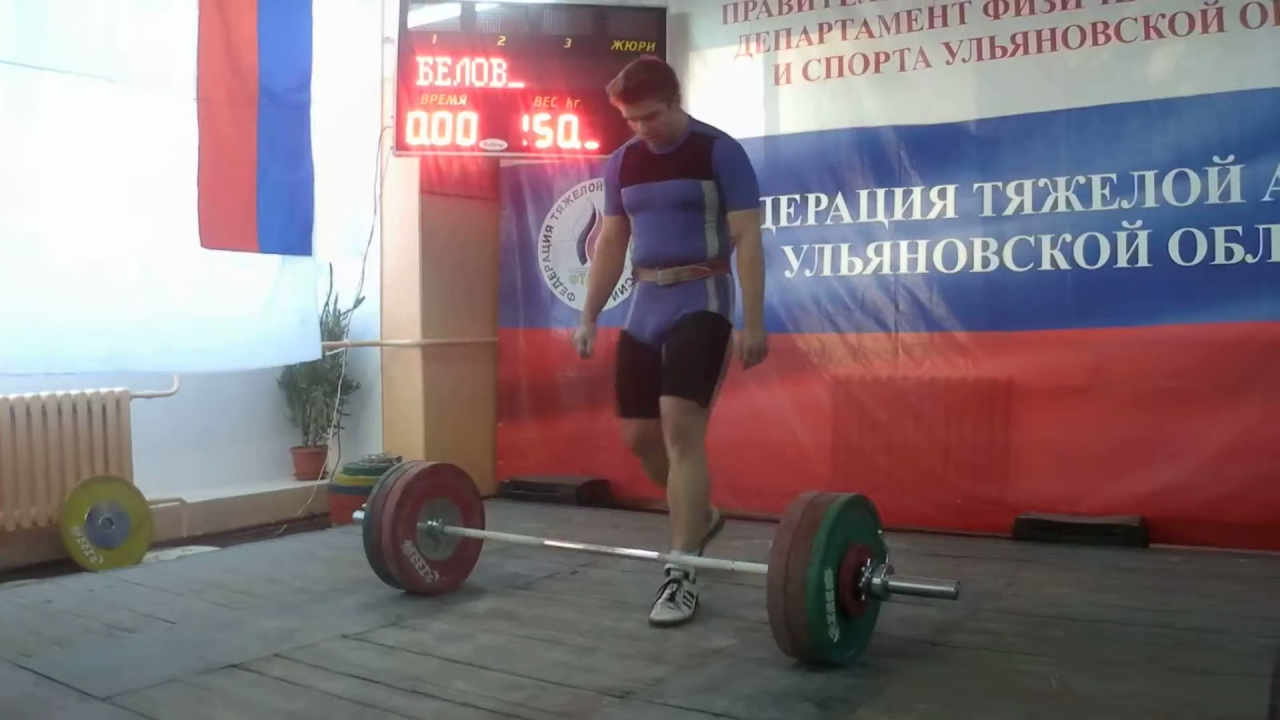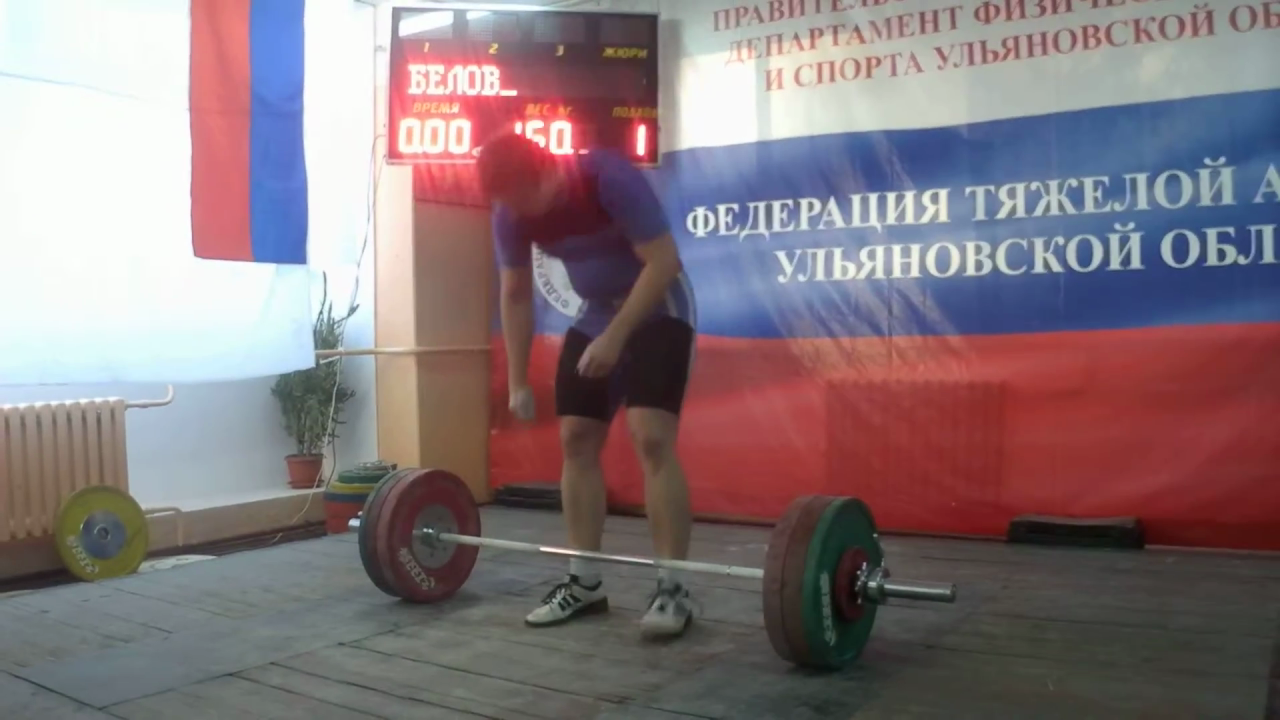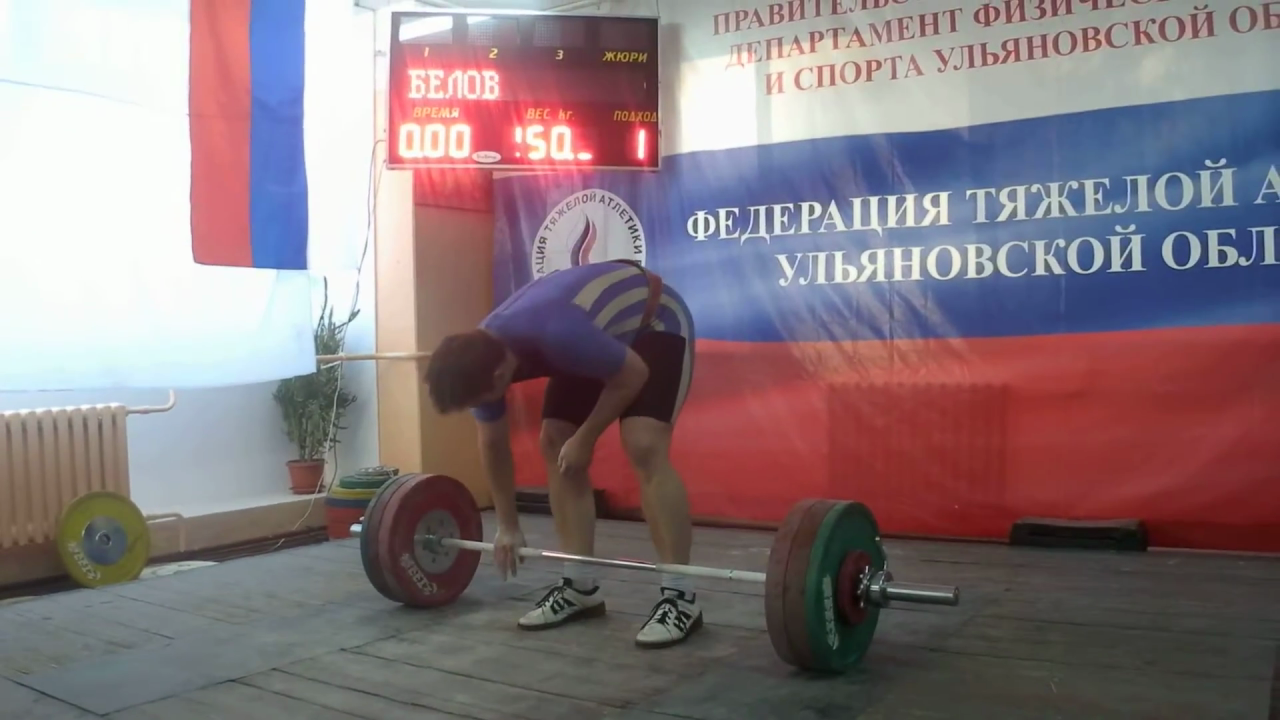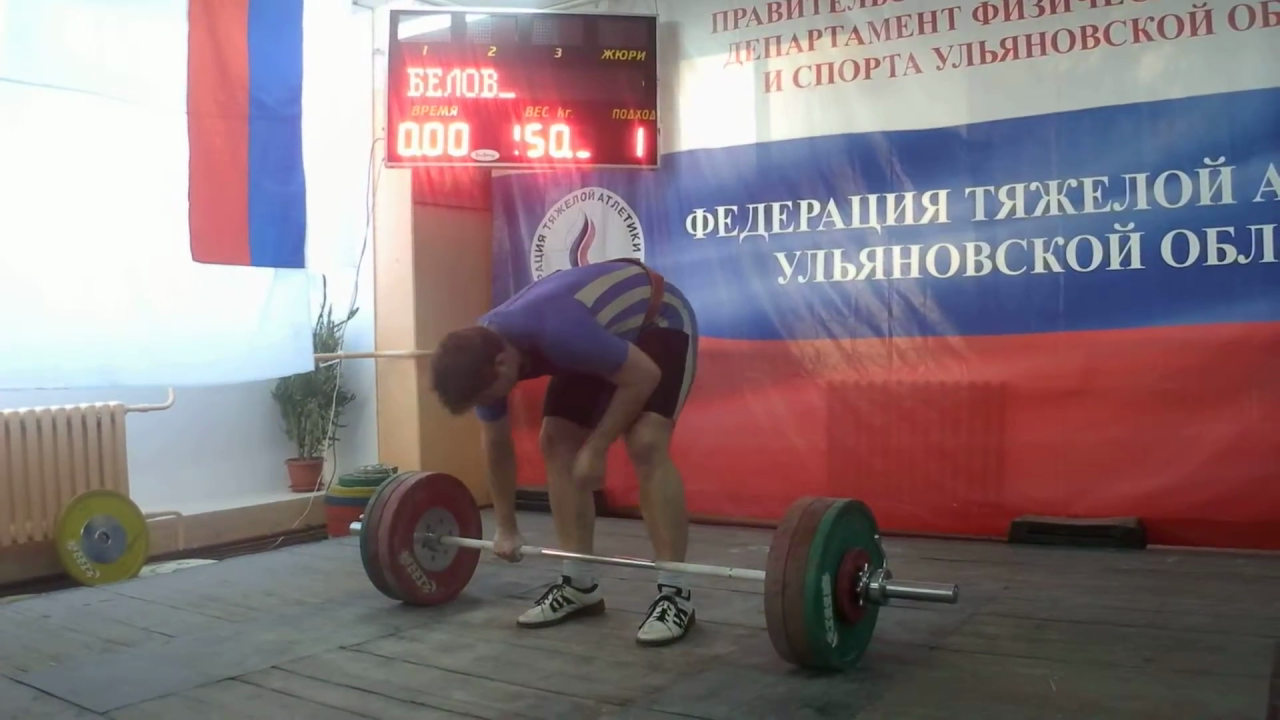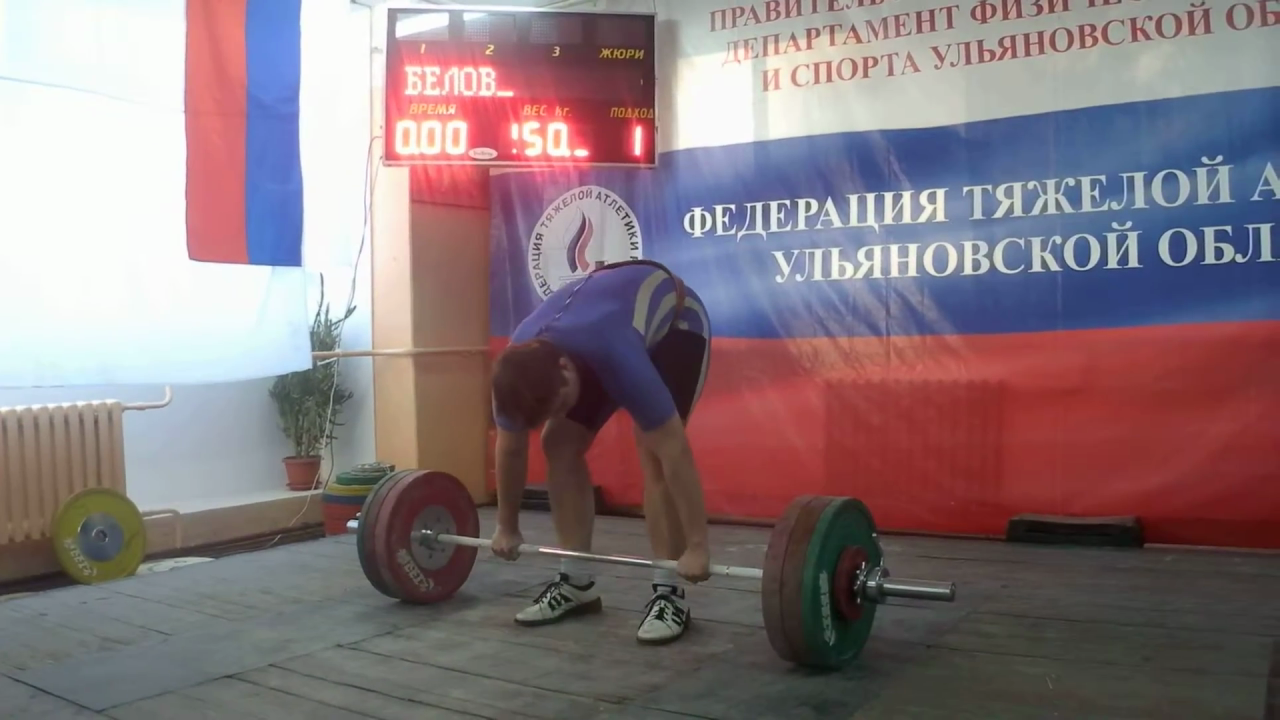
dt=0.7s
person 1, frame 1
left shoulder: (719, 152)
right shoulder: (623, 162)
left elbow: (748, 239)
right elbow: (610, 244)
left wrist: (753, 322)
right wrist: (589, 316)
left hip: (701, 301)
right hip: (644, 304)
left knee: (682, 429)
right knee: (639, 436)
left ankle: (681, 573)
right ankle: (700, 515)
person 1, frame 2
left shoulder: (610, 180)
right shoulder: (511, 214)
left elbow: (663, 262)
right elbow: (515, 296)
left wrist: (614, 337)
right wrist: (518, 382)
left hip: (657, 312)
right hip: (595, 312)
left knee: (651, 438)
right knee: (576, 440)
left ankle: (673, 585)
right ankle: (584, 580)
person 1, frame 3
left shoulder: (559, 335)
right shoulder: (483, 355)
left elbow: (633, 375)
right elbow: (493, 444)
left wrist: (585, 439)
right wrist: (507, 526)
left hip: (656, 322)
right hip: (604, 330)
left knee: (642, 445)
right knee: (554, 445)
left ankle: (679, 596)
right ankle: (580, 586)
person 1, frame 4
left shoulder: (560, 332)
right shoulder: (484, 350)
left elbow: (643, 376)
right elbow: (497, 443)
left wrist: (597, 448)
right wrist: (506, 527)
left hip: (660, 320)
right hip: (606, 331)
left knee: (645, 445)
right knee: (555, 444)
left ankle: (675, 594)
right ankle: (579, 584)
person 1, frame 5
left shoulder: (615, 357)
right shoulder: (518, 371)
left elbow: (674, 452)
right elbow: (510, 450)
left wrist: (697, 546)
right wrist: (506, 527)
left hip: (675, 321)
left knee: (652, 449)
right knee: (559, 445)
left ankle: (669, 593)
right ankle: (576, 582)
